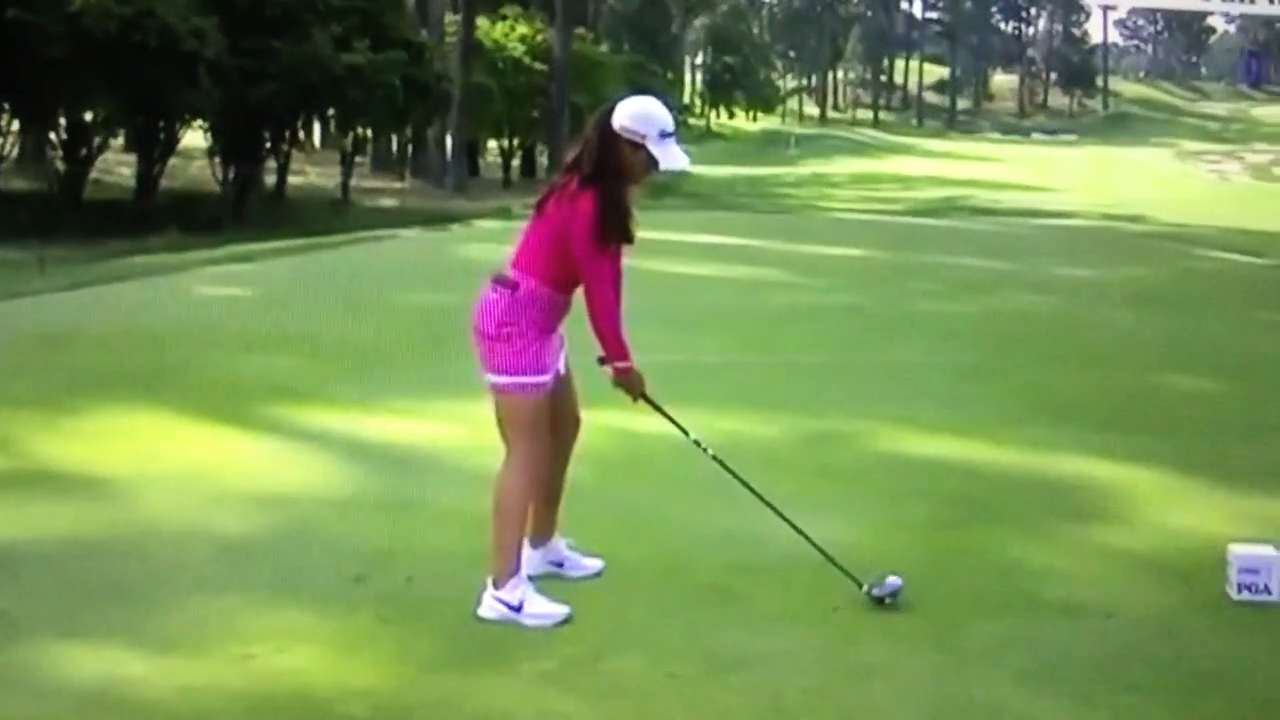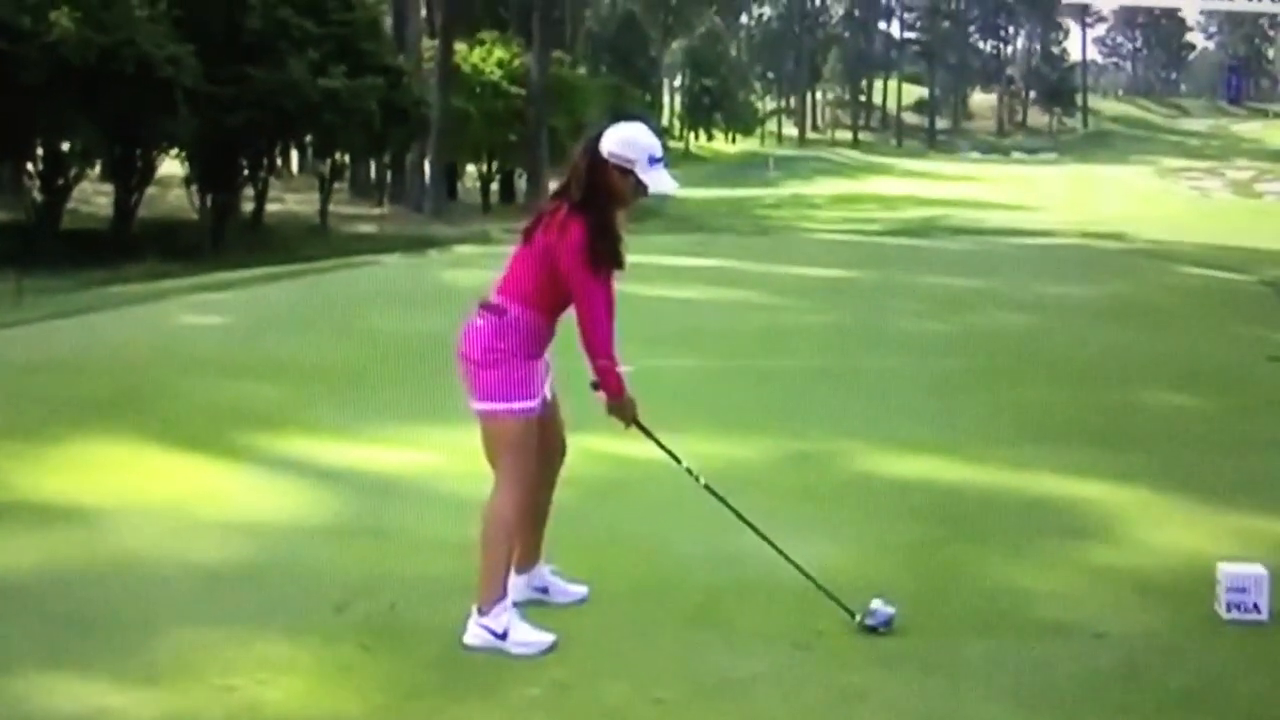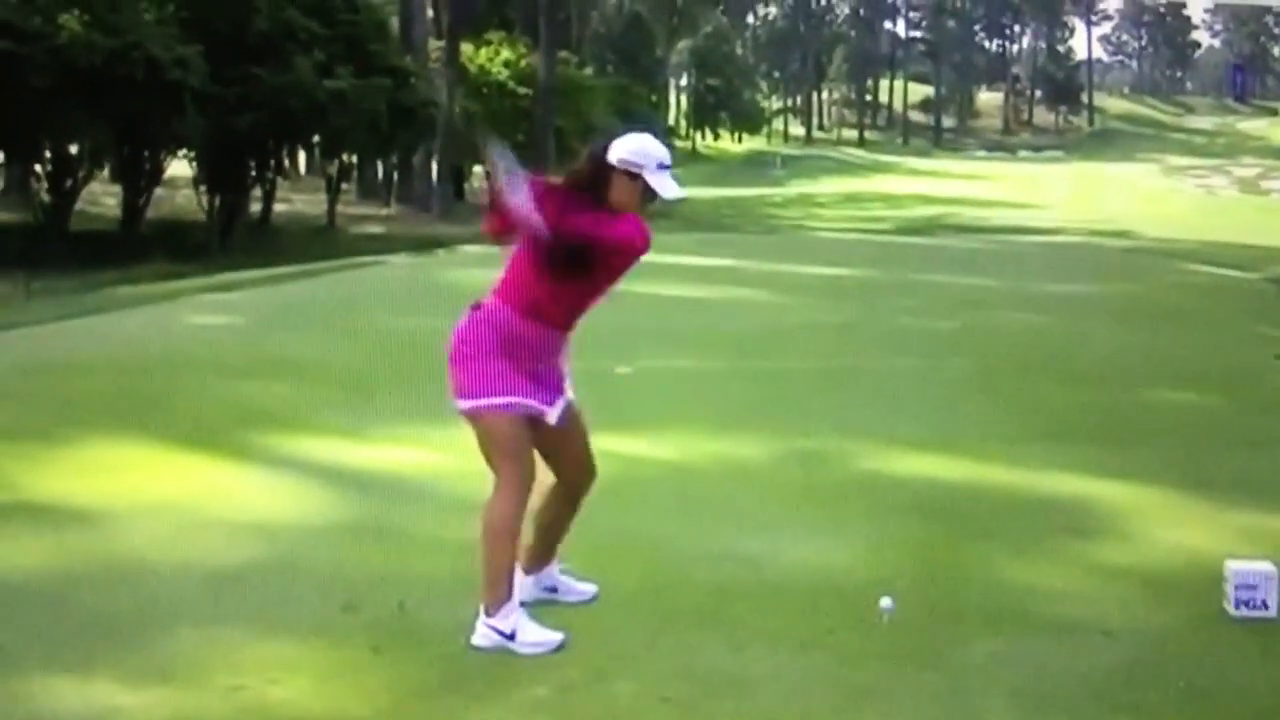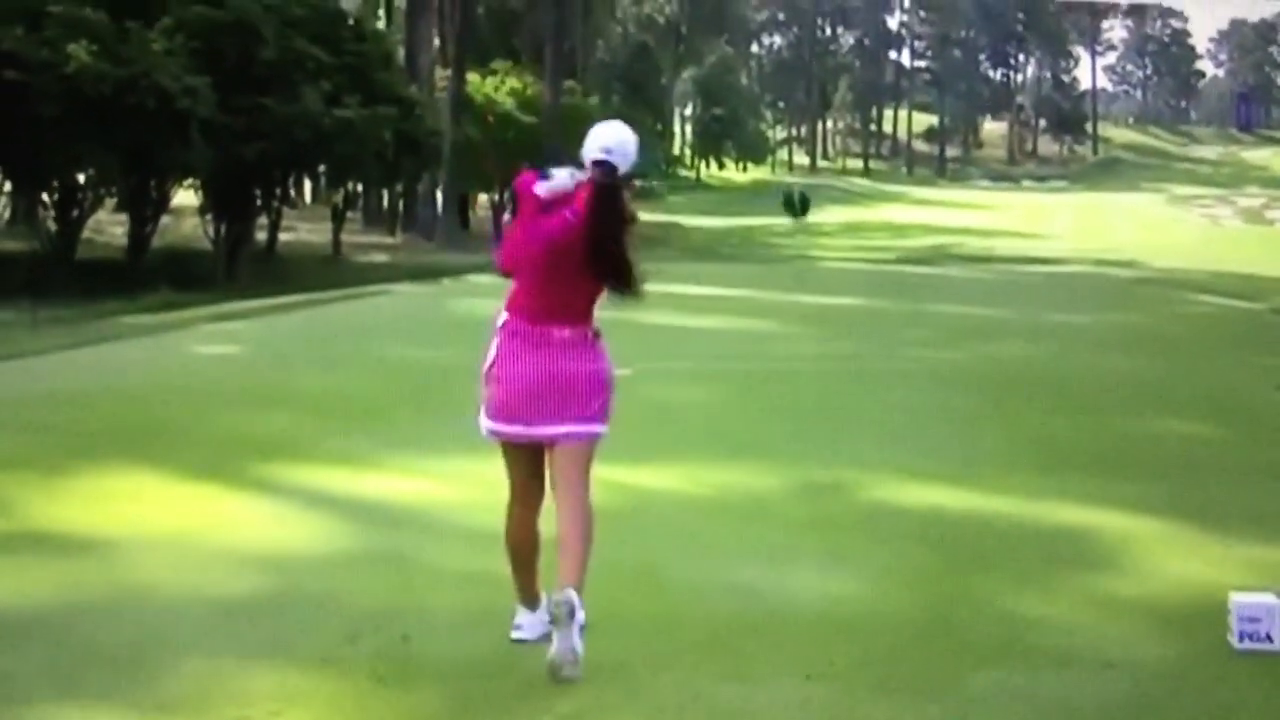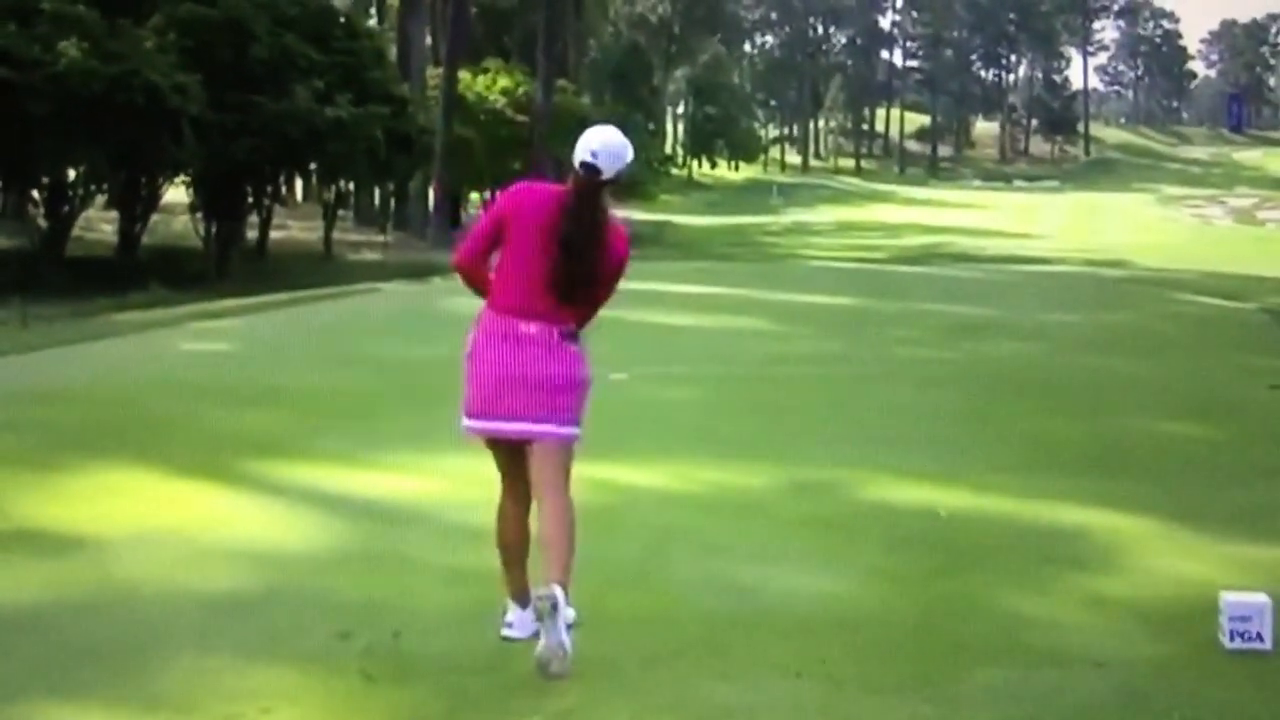
dt=1s
person 1, frame 1
left shoulder: (605, 195)
right shoulder: (583, 201)
left elbow: (608, 277)
right elbow: (598, 289)
left wrist: (618, 355)
right wrist: (621, 362)
left hip: (539, 321)
right hip: (514, 321)
left knee: (564, 429)
right knee: (527, 452)
left ankle: (542, 547)
right ankle: (503, 590)
person 1, frame 2
left shoulder: (595, 219)
right shoulder: (573, 226)
left elbow: (601, 302)
right elbow: (589, 313)
left wrist: (610, 375)
right wrist: (613, 387)
left hip: (525, 346)
right hip: (500, 345)
left knee: (550, 455)
right knee: (515, 477)
left ankle: (527, 573)
right ankle: (489, 617)
person 1, frame 3
left shoulder: (633, 235)
right shoulder: (549, 197)
left elbow: (591, 231)
right elbow: (501, 228)
left wrist: (540, 215)
right wrist: (508, 195)
left hip: (541, 359)
right hip: (490, 346)
left knee: (579, 473)
right knee: (516, 478)
left ankle: (535, 572)
right ankle: (496, 618)
person 1, frame 4
left shoulder: (569, 221)
right shoulder: (611, 216)
left elbow: (512, 262)
right elbow: (531, 186)
left wrist: (537, 196)
right wrist: (545, 190)
left hip: (520, 355)
right hip: (579, 362)
left knee: (524, 495)
right knee: (572, 492)
left ankle: (530, 611)
right ankle: (568, 600)
person 1, frame 5
left shoulder: (522, 196)
right shoulder: (614, 239)
left elbow: (466, 261)
right elbow: (583, 311)
left hip: (495, 348)
right hip: (555, 359)
left knee: (514, 490)
right knee: (551, 490)
left ankle: (519, 608)
right ankle: (554, 599)
